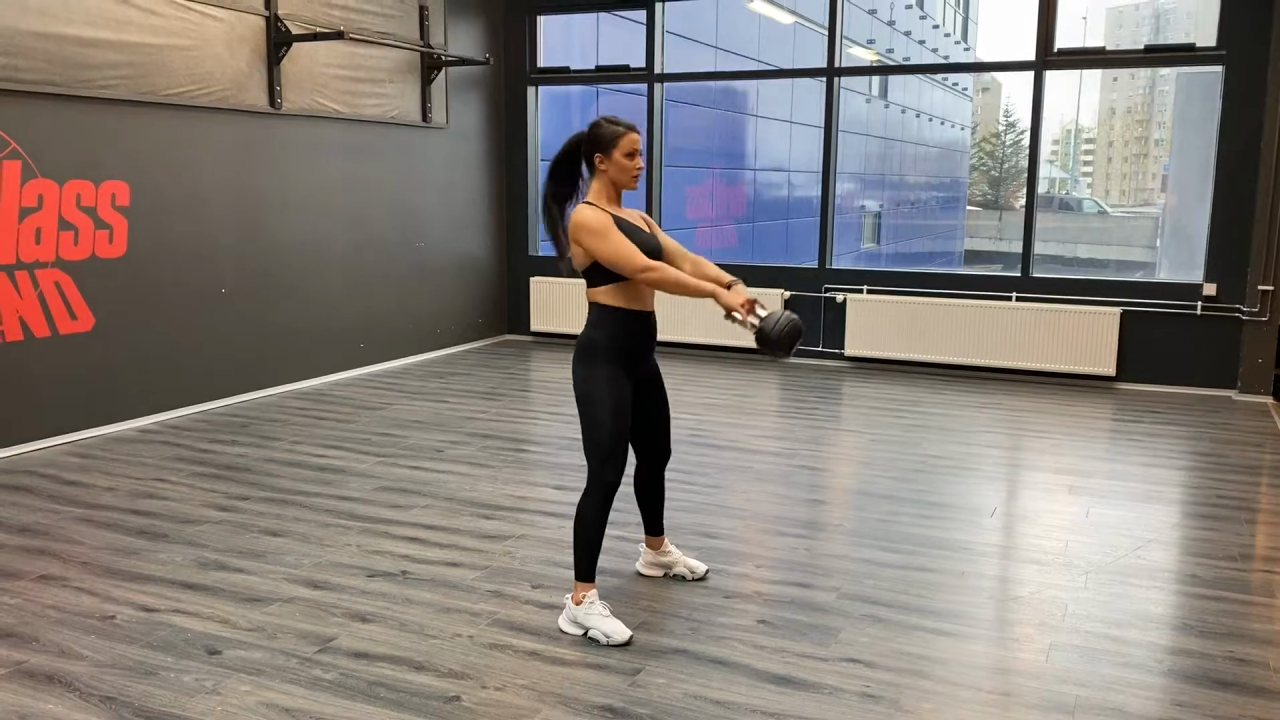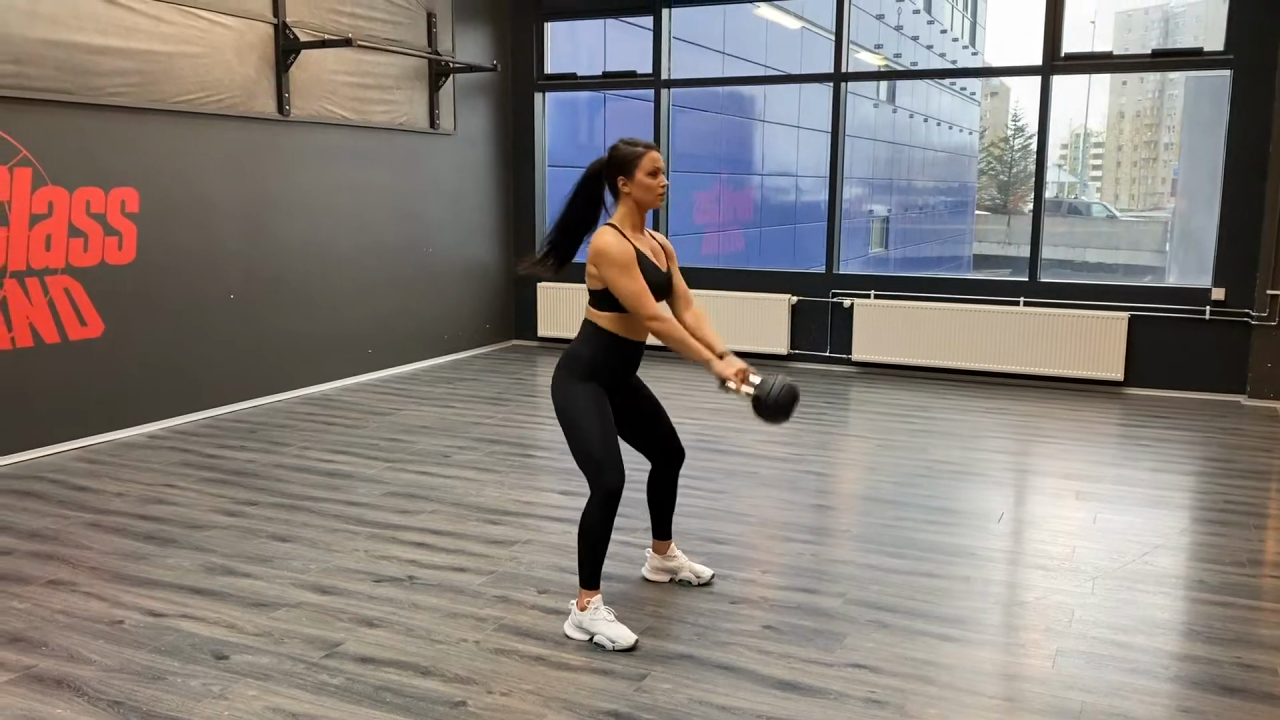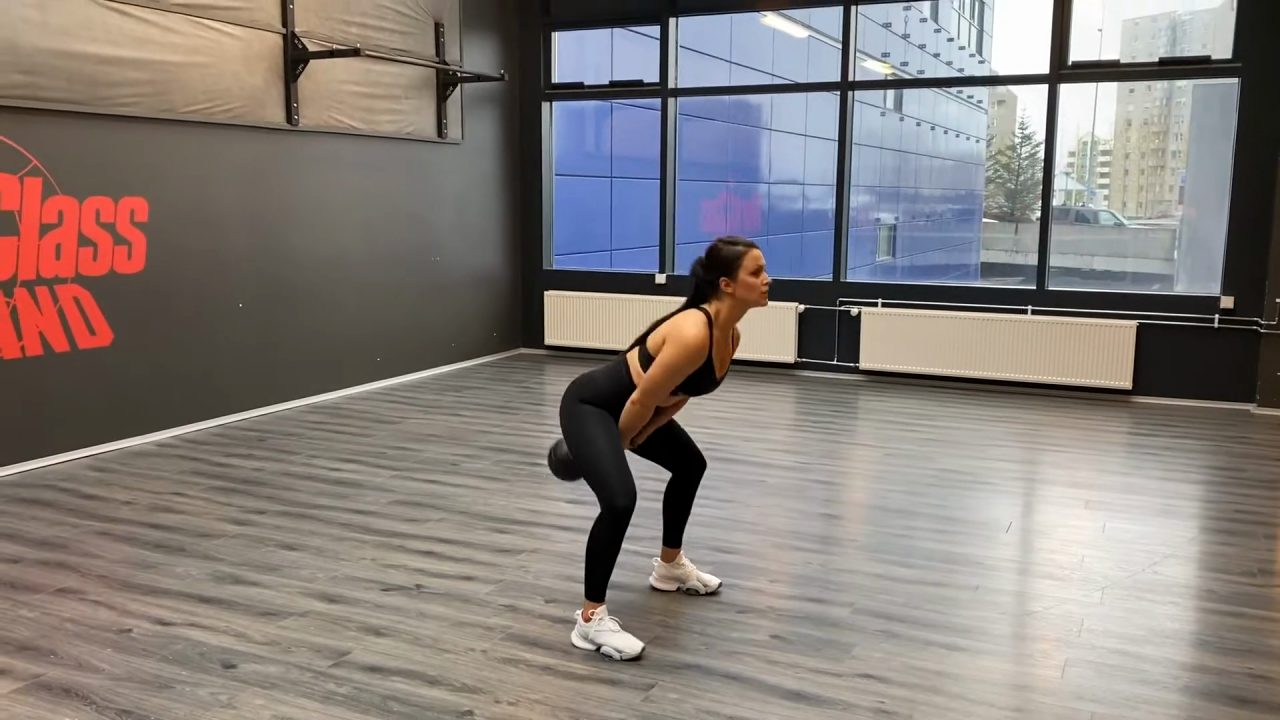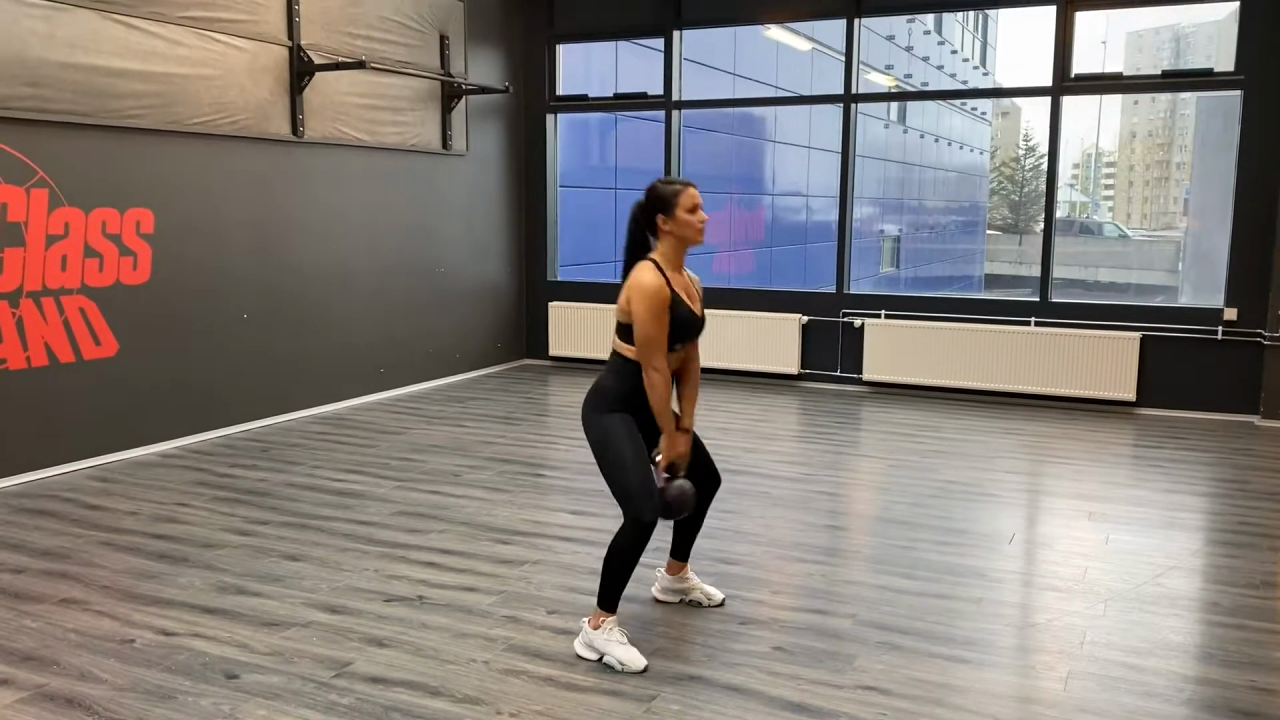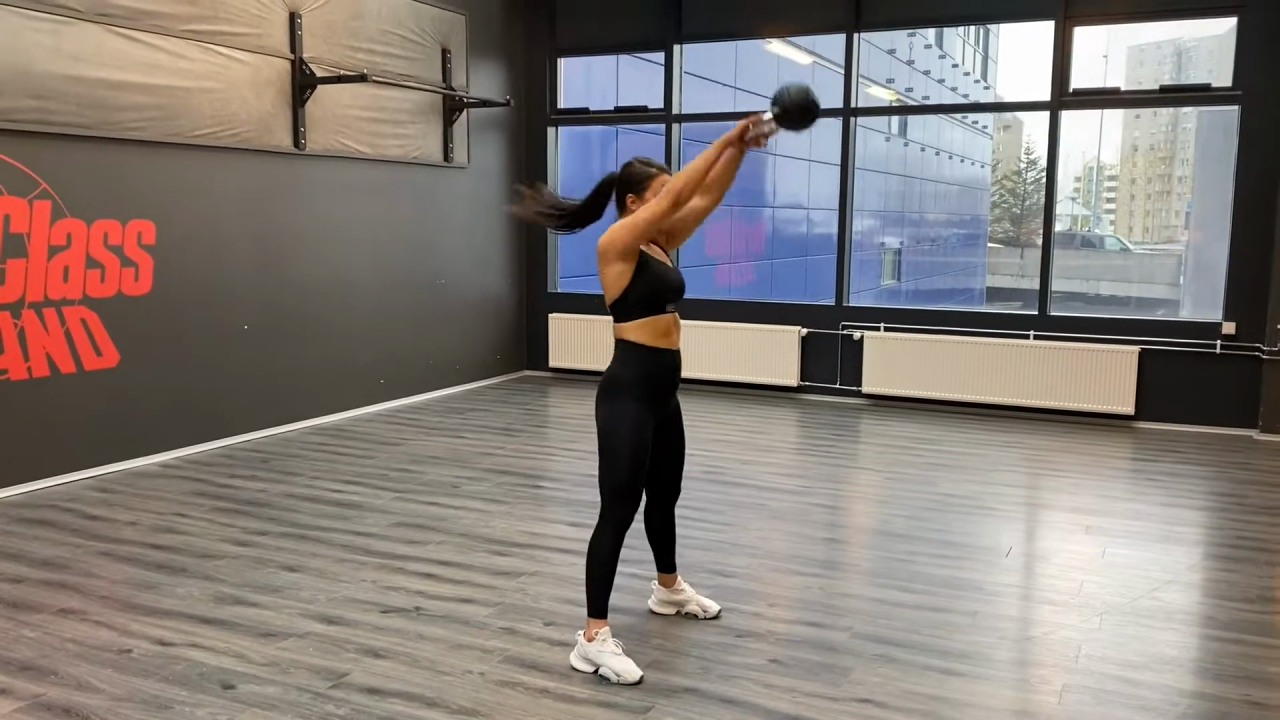
dt=0.4s
person 1, frame 1
left shoulder: (635, 216)
right shoulder: (585, 217)
left elbow: (683, 257)
right elbow: (647, 271)
left wrist: (732, 285)
right wrist: (721, 295)
left hip: (640, 355)
right hip: (603, 357)
left knee: (655, 456)
right knee: (606, 473)
left ankle: (655, 552)
right ankle: (581, 602)
person 1, frame 2
left shoulder: (659, 243)
right shoulder: (609, 243)
left elbow: (685, 307)
right elbow: (655, 318)
left wrist: (726, 355)
right wrist: (713, 363)
left hip: (620, 376)
right hip: (582, 378)
left knee: (668, 455)
right knee: (608, 483)
left ankle: (662, 556)
right ankle: (586, 608)
person 1, frame 3
left shoulder: (729, 334)
right shoulder: (694, 334)
left elbow: (676, 398)
right elbow: (642, 401)
left wrist: (628, 444)
right wrist: (613, 447)
left hip: (628, 405)
right hip: (590, 404)
left knee: (690, 464)
right knee: (620, 499)
left ankle: (670, 565)
right ankle: (591, 618)
person 1, frame 4
left shoulder: (687, 281)
right shoulder: (648, 280)
left elbow: (687, 359)
right elbow: (653, 369)
left wrist: (685, 429)
right wrist: (668, 436)
left hip: (648, 405)
right hip: (613, 409)
left knee: (704, 479)
right knee: (642, 512)
left ankle: (675, 576)
right ankle: (598, 628)
person 1, frame 5
left shoulder: (657, 244)
right shoulder: (615, 243)
left elbow: (704, 199)
right elbow: (670, 196)
left wrist: (740, 150)
right wrist: (726, 141)
left hip: (662, 390)
right hip: (627, 394)
left knee: (664, 495)
right knee: (619, 510)
left ankle: (667, 589)
right ankle: (592, 639)
